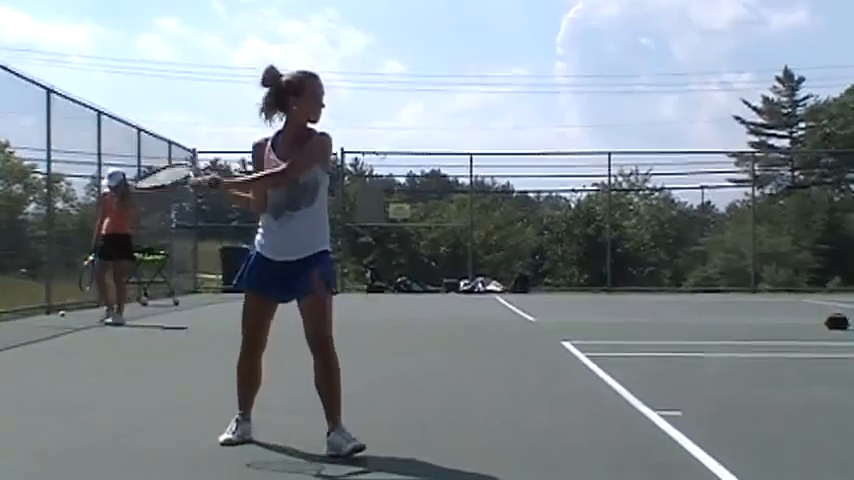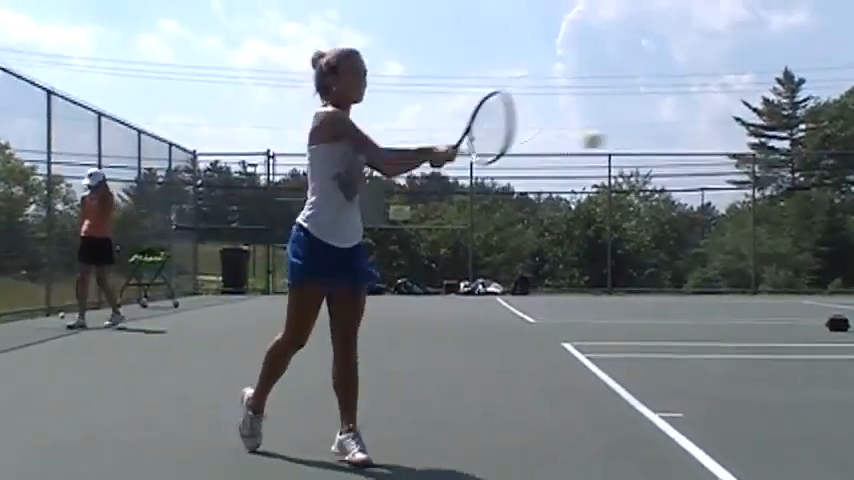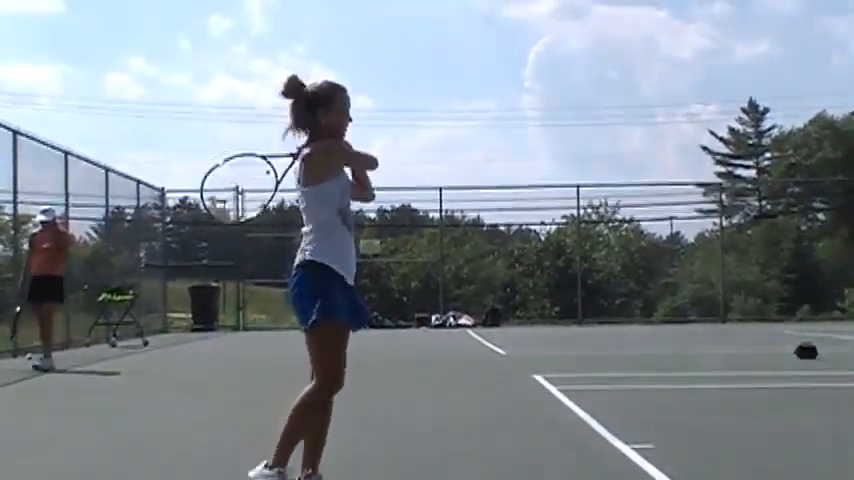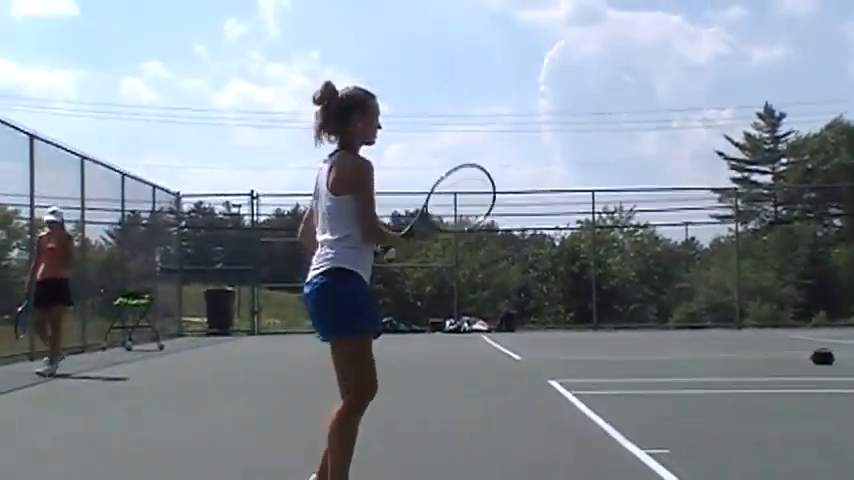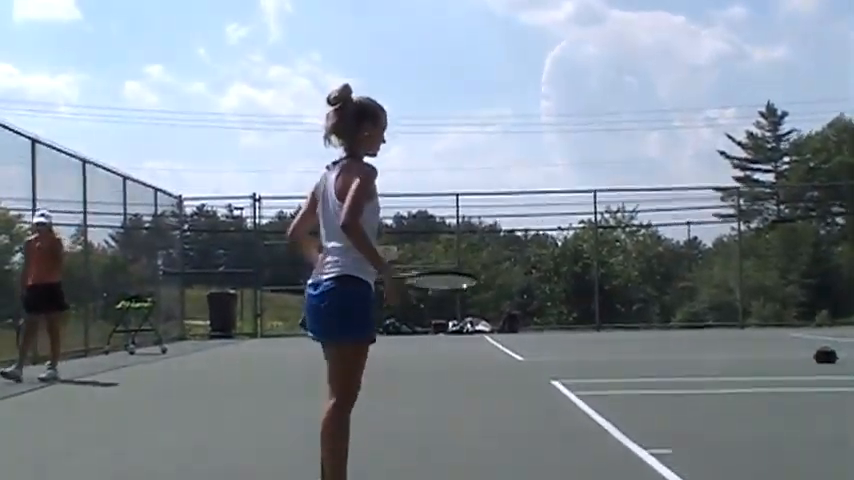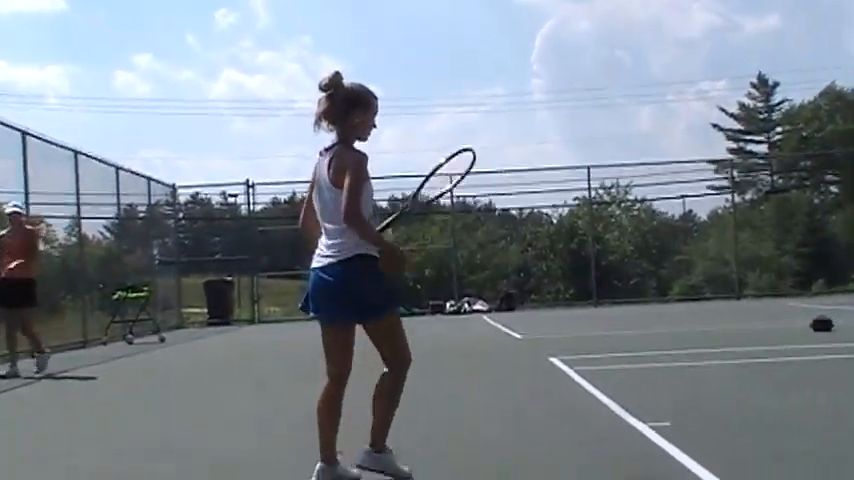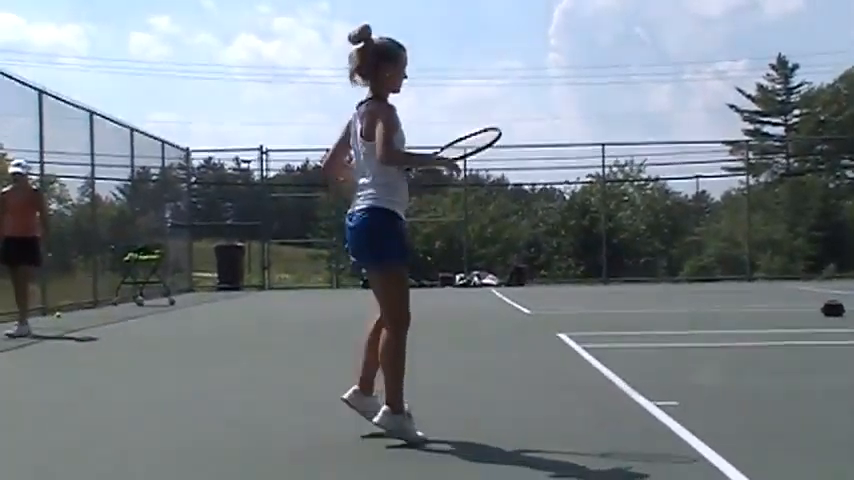
dt=0.4s
person 1, frame 1
left shoulder: (320, 143)
right shoulder: (265, 147)
left elbow: (284, 175)
right elbow: (260, 200)
left wrist: (227, 184)
right wrist: (227, 187)
left hip: (311, 256)
right hip: (268, 255)
left knee: (321, 340)
right knee: (252, 344)
left ankle: (335, 429)
right ankle: (243, 418)
person 1, frame 2
left shoulder: (355, 131)
right shoulder: (327, 119)
left elbow: (390, 169)
right elbow: (379, 158)
left wrist: (426, 155)
right wrist: (426, 154)
left hip: (348, 246)
right hip: (314, 241)
left knee: (346, 342)
right knee: (295, 337)
left ankle: (348, 432)
right ankle: (256, 403)
person 1, frame 3
left shoulder: (321, 158)
right shoulder: (323, 152)
left elbow: (364, 192)
right elbow: (370, 162)
left wrist: (349, 161)
right wrist: (350, 156)
left hip: (338, 279)
right hip: (319, 275)
left knee: (325, 383)
right knee: (327, 381)
person 1, frame 4
left shoulder: (328, 169)
right shoulder: (357, 166)
left elbow: (306, 234)
right elbow: (370, 231)
right wrist: (393, 238)
left hip: (325, 282)
right hip: (341, 284)
left knee: (362, 389)
right knee: (355, 395)
person 1, frame 5
left shoulder: (326, 177)
right shoulder: (363, 172)
left elbow: (297, 234)
right elbow: (349, 223)
right wrist: (384, 270)
left hip: (322, 288)
right hip: (348, 289)
left knee: (342, 394)
right knee: (344, 396)
person 1, frame 6
left shoulder: (322, 161)
right shoulder: (353, 159)
left elbow: (307, 223)
right elbow: (351, 215)
right wrist: (387, 247)
left hip: (323, 272)
right hip: (355, 269)
left knee: (337, 373)
right knee: (398, 361)
person 1, frame 7
left shoulder: (360, 115)
right shoulder: (381, 111)
left elbow: (331, 166)
right elbow: (388, 155)
right wrist: (433, 160)
left hip: (370, 217)
right hip: (378, 220)
left knee: (389, 314)
right knee: (398, 318)
left ankle: (363, 389)
right ankle: (394, 409)
person 2, frame 1
left shoulder: (127, 197)
right shoulder: (105, 195)
left elbow: (120, 208)
right elbow: (101, 218)
left wrist: (116, 193)
right wrist: (95, 239)
left hip: (121, 238)
right hip: (105, 238)
left knee: (118, 279)
right knee: (98, 275)
left ankle: (119, 314)
right ankle: (110, 308)
person 2, frame 2
left shoulder: (106, 198)
right shoulder: (86, 198)
left elbow: (105, 217)
right elbow: (84, 220)
left wrist: (99, 195)
right wrist: (82, 238)
left hip: (101, 241)
right hip: (86, 240)
left knee: (102, 281)
right knee: (81, 280)
left ankle: (116, 313)
right ankle: (81, 317)
person 2, frame 3
left shoulder: (60, 236)
right shoulder: (34, 236)
left elbow: (63, 258)
right elbow: (29, 260)
right wrist: (22, 282)
left hip: (53, 279)
right hip: (36, 280)
left knee: (47, 320)
right knee: (42, 322)
left ankle: (45, 358)
right ankle: (49, 359)
person 2, frame 4
left shoulder: (66, 238)
right shoulder: (41, 238)
left elbow: (69, 262)
right elbow: (36, 262)
right wrist: (29, 283)
left hip: (58, 283)
right hip: (41, 283)
left knee: (55, 325)
right knee: (39, 326)
left ankle: (51, 363)
right ankle: (56, 353)
person 2, frame 5
left shoulder: (55, 242)
right shoulder: (29, 242)
left elbow: (59, 265)
right elbow: (27, 266)
right wrist: (23, 287)
left hip: (52, 287)
right hip: (33, 288)
left knee: (53, 331)
right knee: (28, 331)
left ankle: (53, 368)
right ankle: (18, 368)
person 2, frame 6
left shoulder: (30, 233)
left elbow: (33, 256)
left wrist: (19, 263)
left hip: (24, 282)
left knee: (25, 325)
left ankle: (41, 352)
person 2, frame 7
left shoulder: (34, 193)
left elbow: (44, 217)
left hip: (28, 240)
left knee: (22, 283)
right knee: (17, 284)
left ankle: (22, 323)
right ankle: (24, 322)
